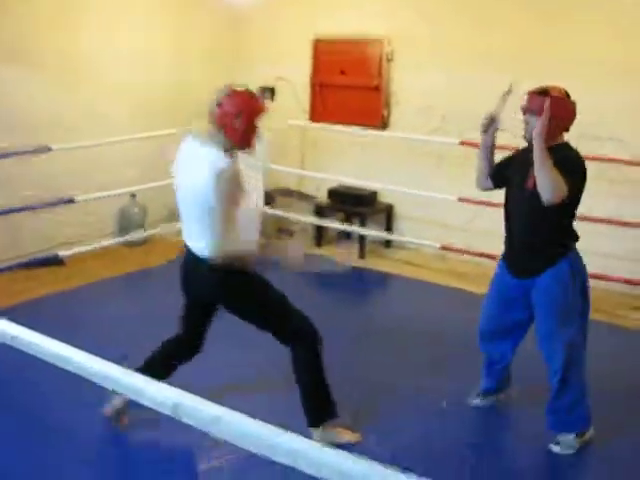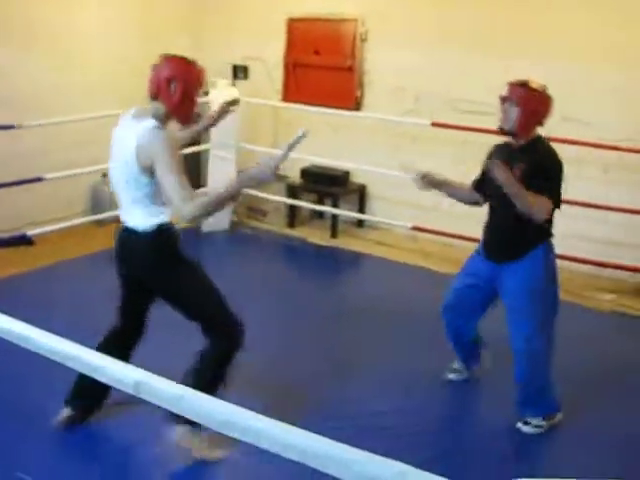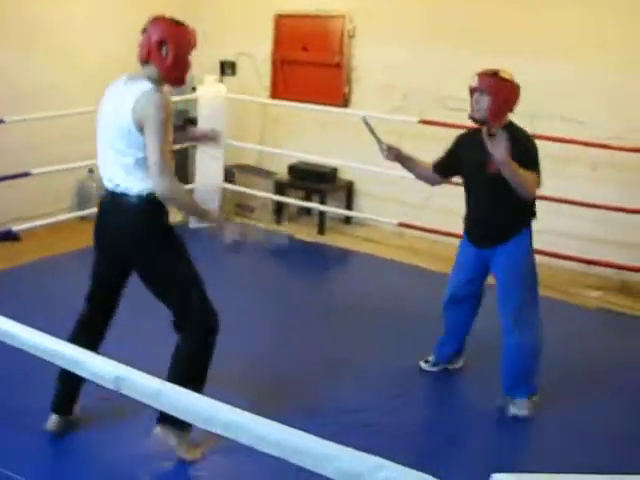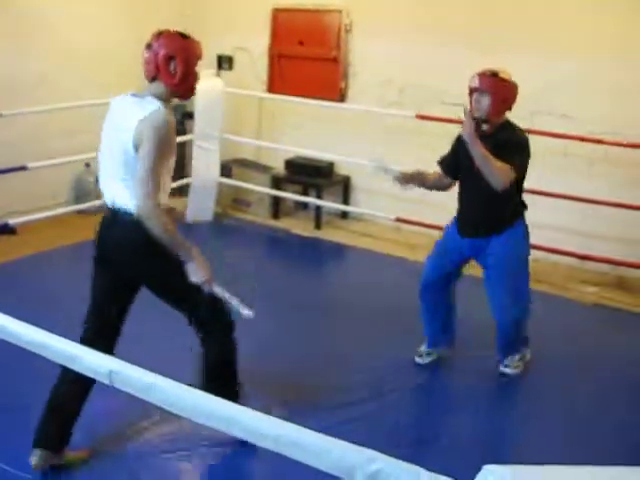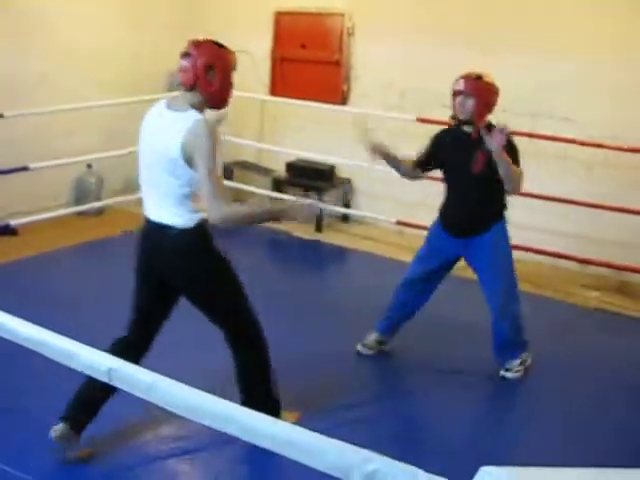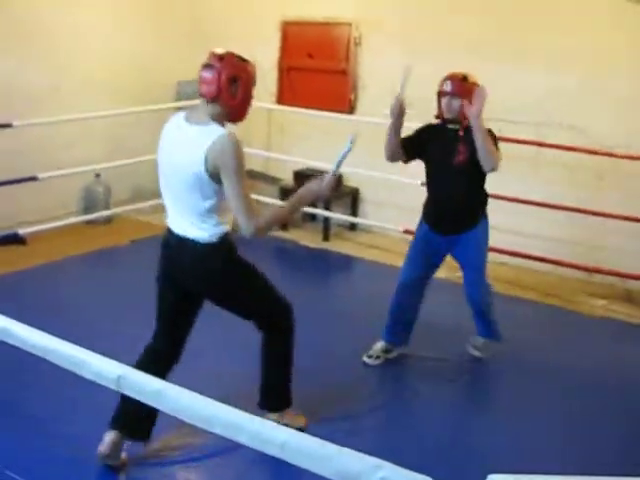
dt=0.2s
person 1, frame 1
left shoulder: (189, 147)
right shoulder: (225, 171)
right elbow: (223, 251)
right wrist: (263, 252)
left hip: (193, 267)
right hip: (224, 272)
left knee: (189, 338)
right knee: (302, 335)
left ankle: (125, 395)
right ankle: (323, 425)
person 1, frame 2
left shoulder: (132, 120)
right shoulder: (153, 139)
right elbow: (189, 211)
left wrist: (212, 120)
right wrist: (248, 178)
left hip: (128, 244)
right hip: (156, 248)
left knee: (127, 327)
right knee: (226, 332)
left ankle: (77, 405)
right ankle: (186, 420)
person 1, frame 3
left shoulder: (119, 87)
right shoulder: (154, 100)
right elbow: (163, 184)
left wrist: (187, 136)
right wrist: (211, 218)
left hip: (110, 215)
right hip: (141, 220)
left knee: (96, 311)
right knee: (200, 321)
left ankle: (61, 411)
right ankle: (172, 424)
person 1, frame 4
left shoulder: (122, 103)
right shoulder: (158, 119)
right elbow: (146, 205)
right wrist: (192, 257)
left hip: (110, 231)
right hip: (139, 236)
left knee: (96, 337)
right knee: (215, 320)
left ankle: (47, 445)
person 1, frame 5
left shoulder: (156, 112)
right shoulder: (199, 129)
right elbow: (219, 213)
right wrist: (282, 211)
left hip: (151, 239)
right hip: (186, 246)
left knee: (135, 337)
right knee: (245, 332)
left ankle: (71, 421)
right ankle: (265, 418)
person 1, frame 6
left shoulder: (174, 123)
right shoulder: (223, 143)
right elbow: (251, 226)
right wrist: (307, 195)
left hip: (173, 250)
right hip: (210, 257)
left knee: (163, 343)
right knee: (278, 317)
left ankle: (119, 432)
right ankle: (275, 408)
person 2, frame 1
left shoulder: (568, 160)
right shoulder: (521, 157)
left elbow: (551, 196)
right elbow: (485, 181)
left wrist: (539, 142)
right wrist: (488, 139)
left hip: (555, 270)
right hip: (514, 266)
left knee: (561, 349)
right knee: (493, 330)
left ankle: (574, 425)
right ankle: (494, 386)
person 2, frame 2
left shoulder: (544, 158)
right shoulder: (499, 153)
left elbow: (541, 213)
right elbow: (477, 195)
left wrist: (510, 184)
right wrist: (438, 183)
left hip: (528, 259)
right hip: (489, 254)
left knee: (529, 337)
right knee: (456, 307)
left ankle: (542, 409)
right ankle: (469, 360)
person 2, frame 3
left shoulder: (520, 142)
right shoulder: (466, 141)
left elbow: (529, 189)
right elbow: (435, 175)
left wrist: (504, 161)
right wrist: (403, 159)
left hip: (511, 242)
right hip: (474, 239)
left knee: (517, 315)
right knee: (458, 300)
left ankle: (522, 391)
right ankle: (448, 355)
person 2, frame 4
left shoulder: (514, 139)
right shoulder: (465, 138)
left elbow: (501, 181)
right elbow: (444, 179)
left wrist: (474, 143)
right wrist: (415, 178)
left hip: (504, 234)
right hip: (464, 227)
left knee: (507, 300)
right knee: (433, 281)
left ankle: (515, 350)
right ankle: (437, 342)
person 2, frame 5
left shoulder: (500, 141)
right shoulder: (446, 138)
left elbow: (514, 186)
right elbow: (414, 170)
left wrist: (498, 153)
right wrist: (388, 156)
left hip: (487, 232)
right hip: (447, 228)
left knee: (502, 298)
right knee: (415, 281)
left ankle: (515, 354)
right ankle: (384, 333)
person 2, frame 6
left shoulder: (480, 135)
right shoulder: (430, 133)
left elbow: (490, 165)
right elbow: (393, 154)
left wrist: (476, 121)
right wrist: (396, 119)
left hip: (470, 229)
right hip: (433, 226)
left knee: (476, 288)
right knee: (409, 283)
left ankle: (485, 334)
right ankle: (393, 341)
